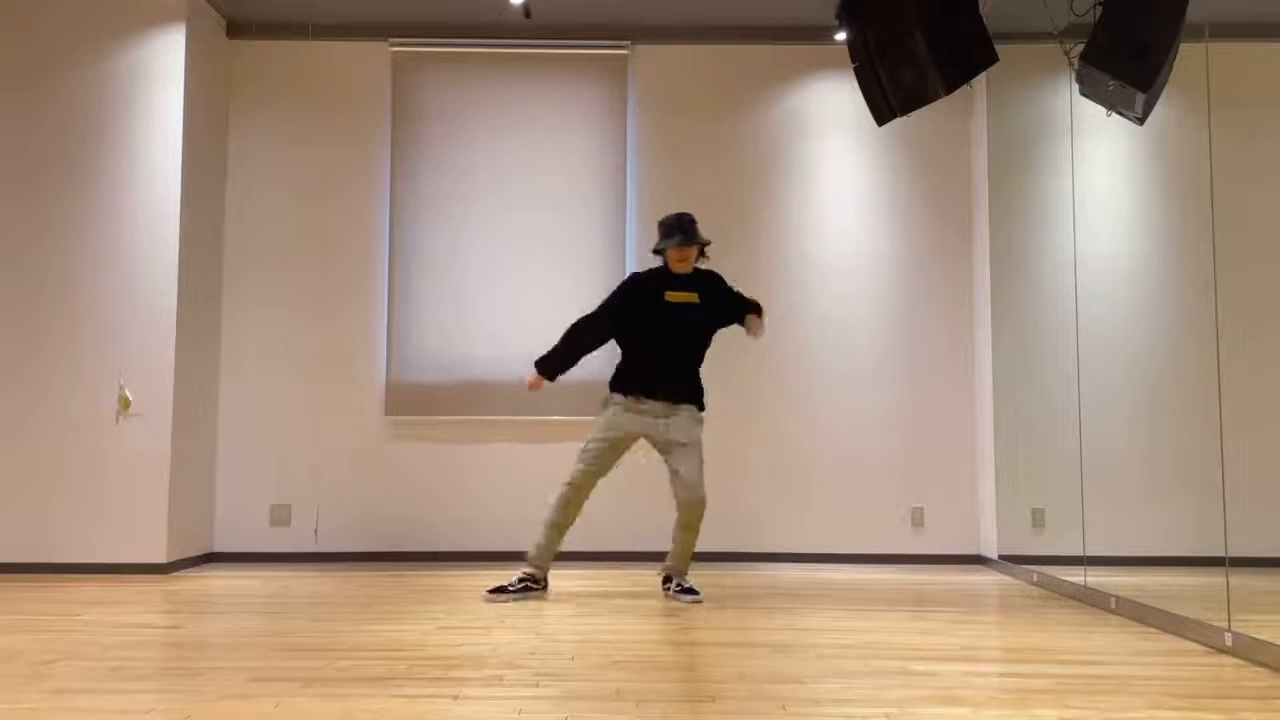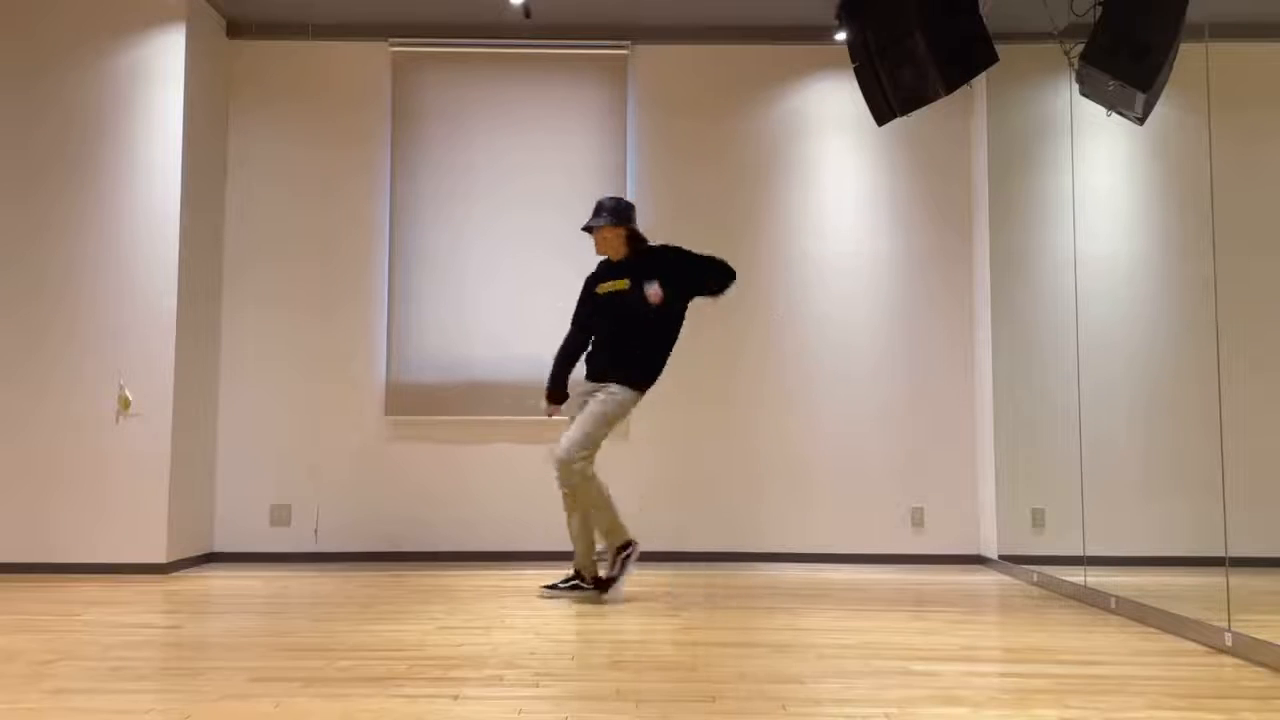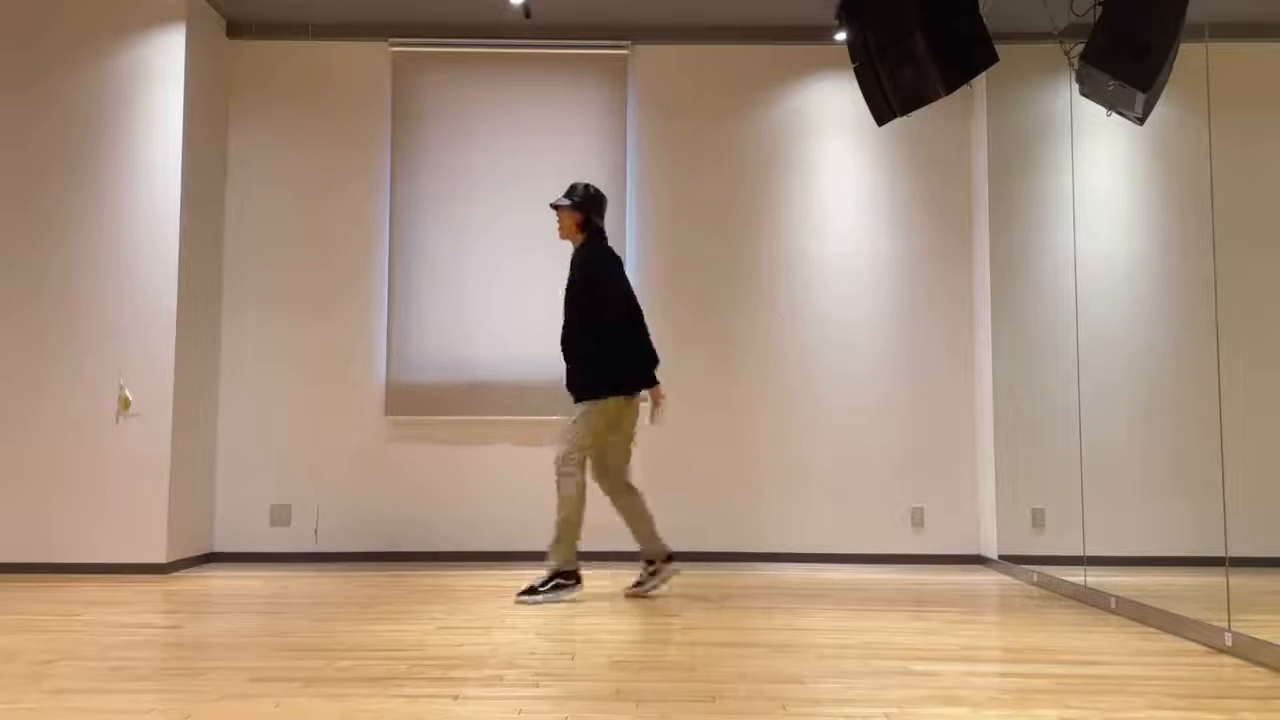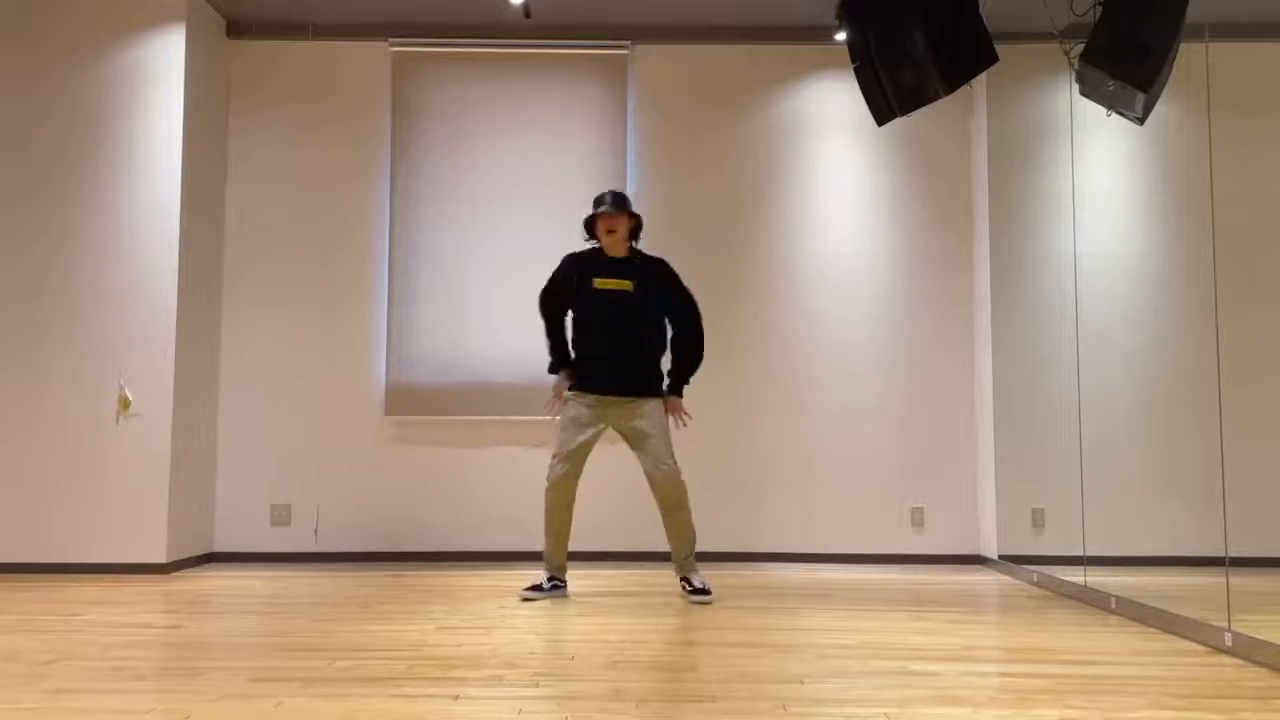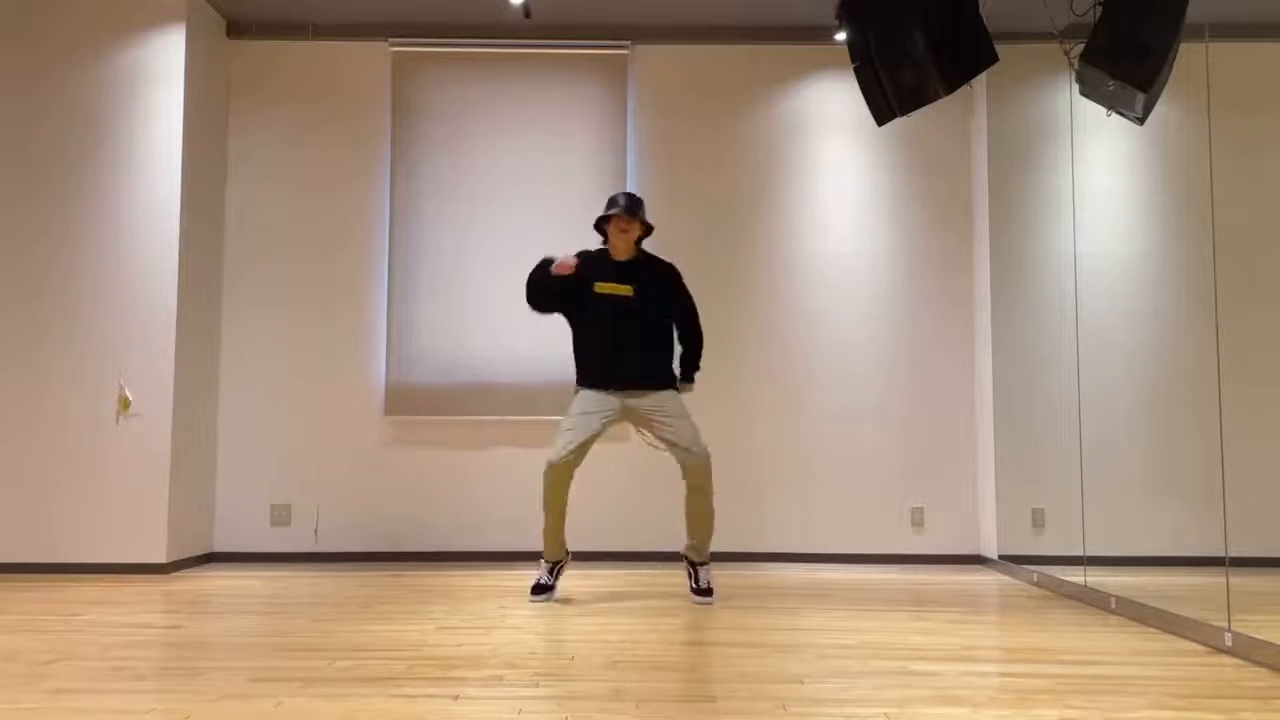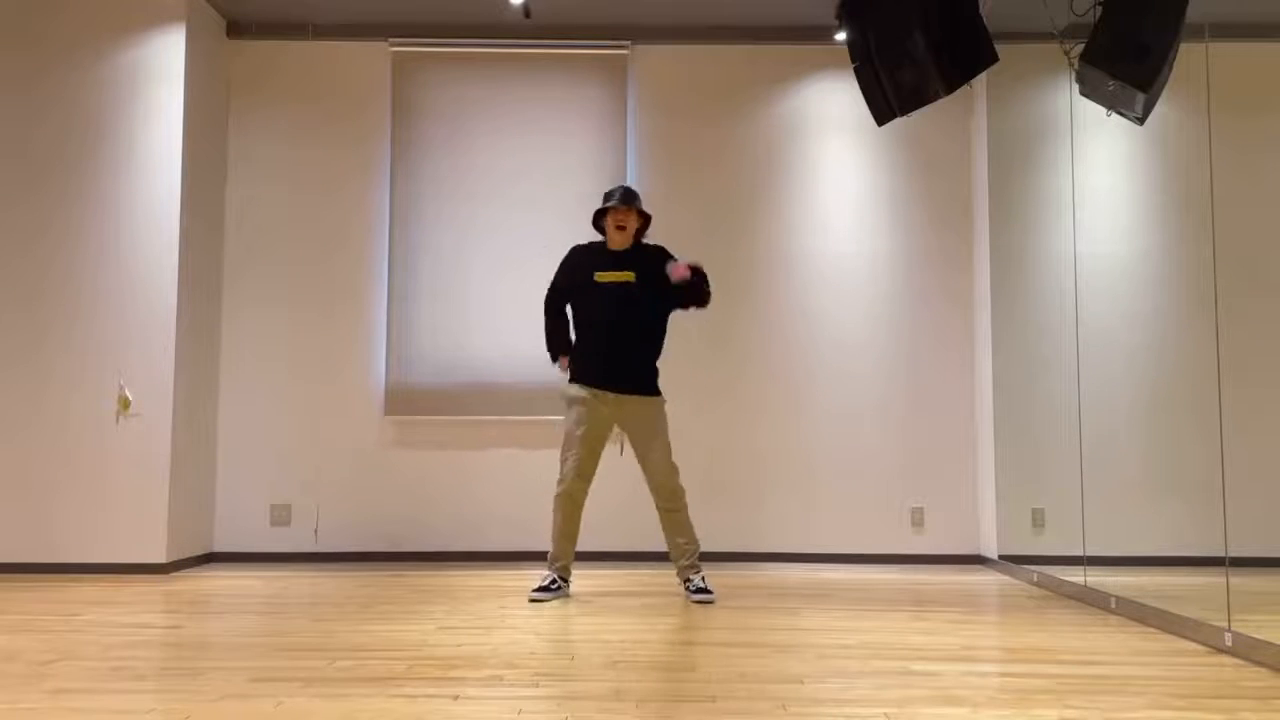
dt=0.4s
person 1, frame 1
left shoulder: (711, 287)
right shoulder: (644, 285)
left elbow: (739, 307)
right elbow: (594, 325)
left wrist: (752, 314)
right wrist: (546, 368)
left hip: (681, 409)
right hip: (628, 402)
left knee: (693, 497)
right knee: (578, 480)
left ankle: (676, 575)
right ankle: (534, 574)
person 1, frame 2
left shoulder: (658, 262)
right shoulder: (597, 280)
left elbow: (720, 275)
right elbow: (576, 339)
left wrist: (671, 289)
right wrist: (554, 391)
left hip: (625, 383)
right hip: (597, 384)
left knee: (569, 455)
right knee: (576, 466)
left ankle: (620, 544)
right ankle: (585, 572)
person 1, frame 3
left shoulder: (592, 259)
right shoulder: (597, 258)
left elbow: (623, 318)
right elbow: (628, 318)
right wrist: (648, 377)
left hip: (601, 386)
right hip: (618, 386)
left knee: (570, 471)
right knee: (612, 476)
left ankle: (563, 572)
right ankle: (656, 556)
person 1, frame 4
left shoulder: (657, 272)
right shoulder: (577, 266)
left elbow: (689, 327)
right elbow: (552, 311)
left wrist: (676, 387)
right wrist: (562, 367)
left hip: (642, 397)
right hip: (586, 395)
left knee: (667, 477)
right knee: (560, 479)
left ankle: (688, 571)
right ankle: (554, 573)
person 1, frame 5
left shoulder: (662, 274)
right shoulder: (585, 265)
left elbow: (689, 326)
right elbow: (540, 298)
left wrist: (687, 374)
right wrist: (551, 270)
left hip: (655, 390)
right hip: (598, 388)
left knee: (697, 462)
right knee: (559, 463)
left ankle: (697, 561)
right ankle: (553, 561)
person 1, frame 6
left shoulder: (654, 259)
right shoulder: (579, 259)
left elbow: (697, 298)
right elbow: (554, 303)
left wrist: (691, 276)
right wrist: (560, 350)
left hip: (641, 391)
right hip: (587, 389)
left knee: (665, 480)
right knee: (572, 480)
left ankle: (690, 571)
right ankle: (559, 573)
